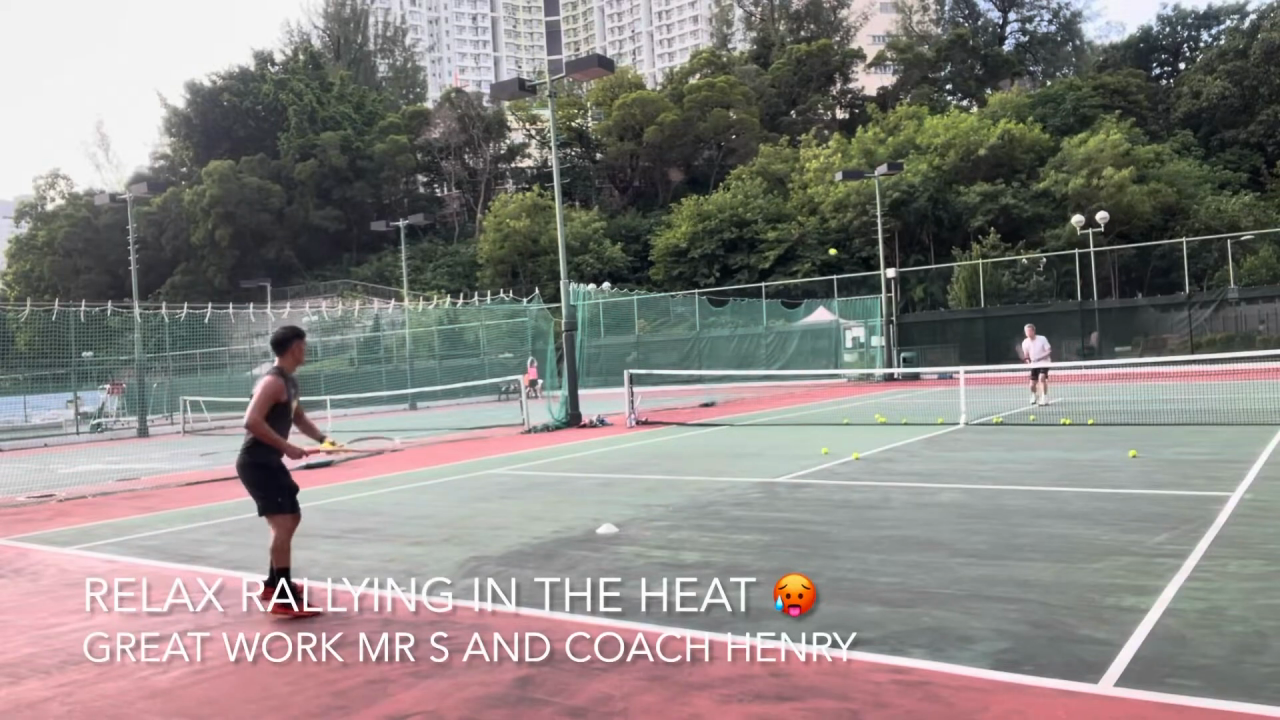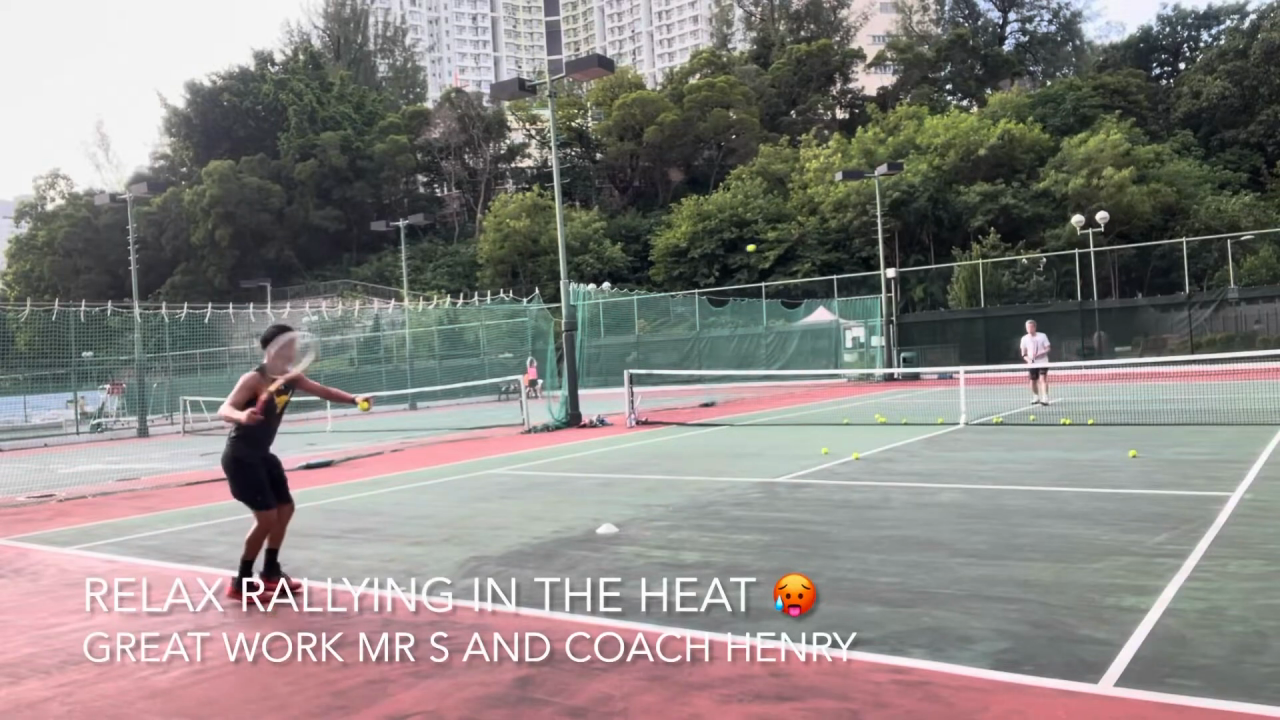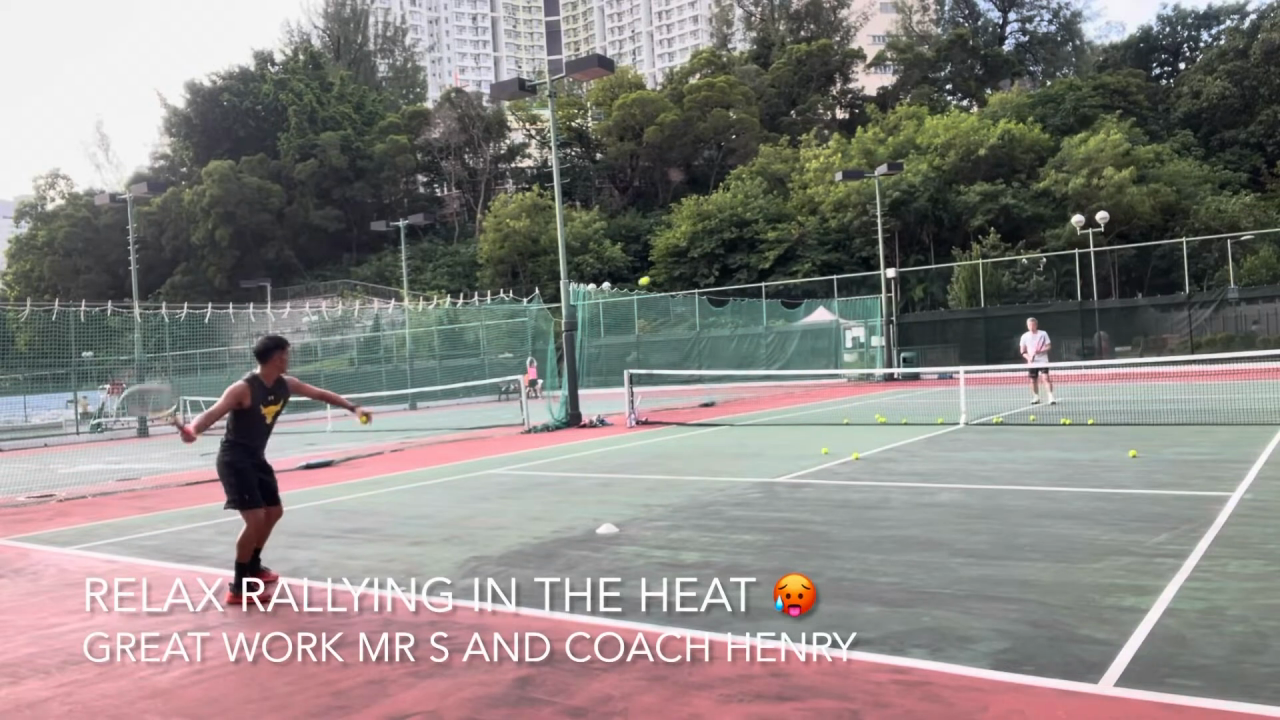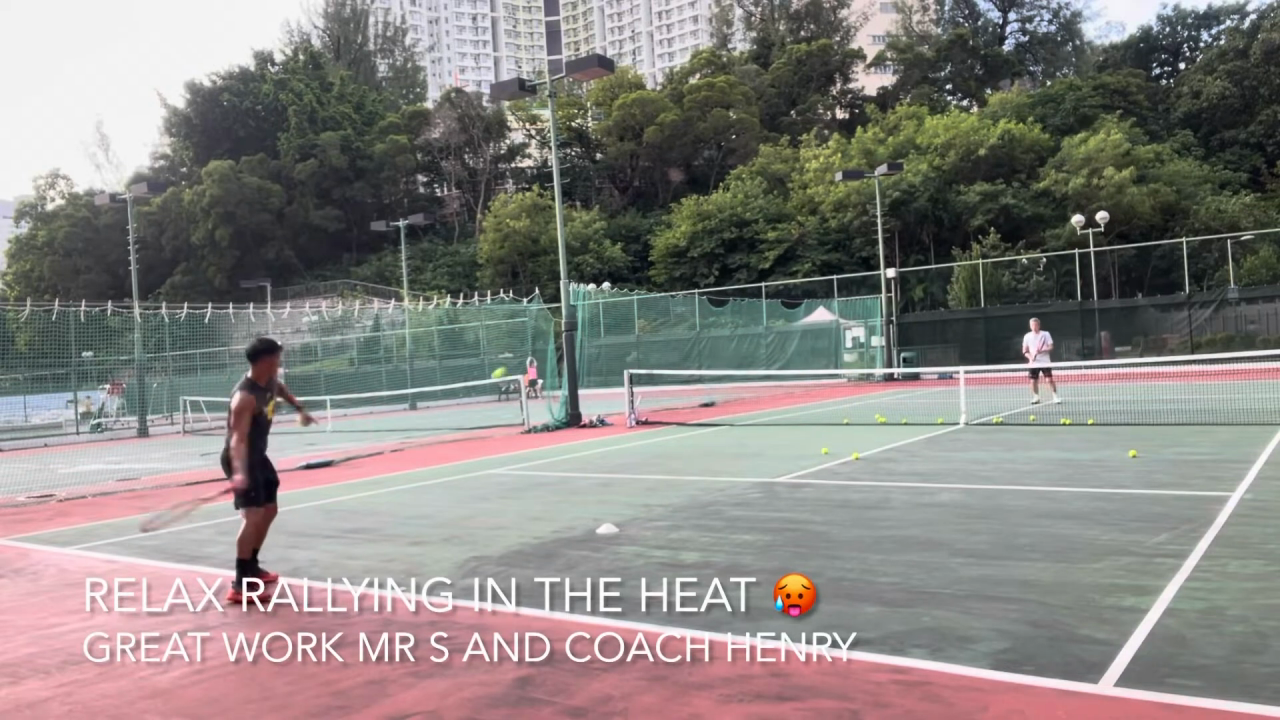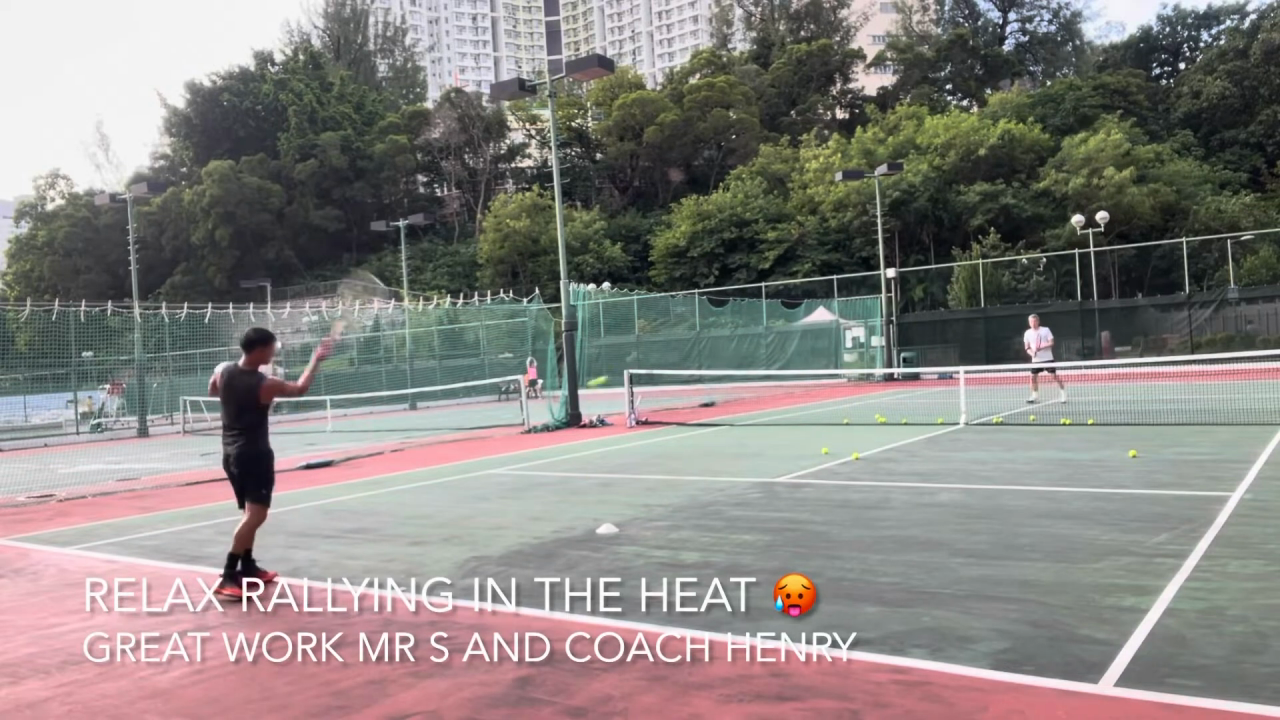
dt=0.2s
person 1, frame 1
left shoulder: (289, 382)
right shoulder: (273, 382)
left elbow: (300, 418)
right elbow: (252, 421)
left wrist: (323, 439)
right wrist: (286, 447)
left hip: (270, 462)
right hip: (256, 463)
left knee: (292, 517)
right knee: (284, 523)
left ankle: (277, 583)
right ankle: (285, 598)
person 1, frame 2
left shoulder: (290, 378)
right shoulder: (254, 380)
left elbow: (323, 390)
right elbow: (226, 409)
left wrist: (355, 400)
right wrist: (241, 416)
left hip: (261, 456)
right hip: (241, 457)
left knee: (284, 509)
right knee: (266, 518)
left ankle: (271, 573)
right ankle: (242, 583)
person 1, frame 3
left shoulder: (286, 385)
right shoulder: (243, 389)
left elbow: (323, 395)
right elbow: (211, 414)
left wrist: (354, 408)
right wrist: (193, 428)
left hip: (256, 460)
right hip: (234, 461)
left knee: (273, 512)
right knee: (255, 519)
left ankle: (252, 566)
right ankle: (238, 587)
person 1, frame 4
left shoulder: (269, 379)
right shoulder: (246, 399)
left elbow: (281, 390)
right elbow: (238, 440)
left wrist: (301, 409)
right wrist: (239, 473)
left hip: (258, 457)
right hip: (245, 461)
left knee: (268, 510)
right knee: (253, 514)
left ankle: (250, 565)
right ankle: (241, 583)
person 1, frame 5
left shoulder: (223, 370)
right shoulder: (265, 385)
left elbow: (213, 390)
right elbow: (299, 387)
right wrist: (317, 358)
left hip: (231, 453)
right hip: (252, 456)
left knee: (252, 512)
right knee: (254, 513)
left ankle: (247, 567)
right ankle: (229, 577)
